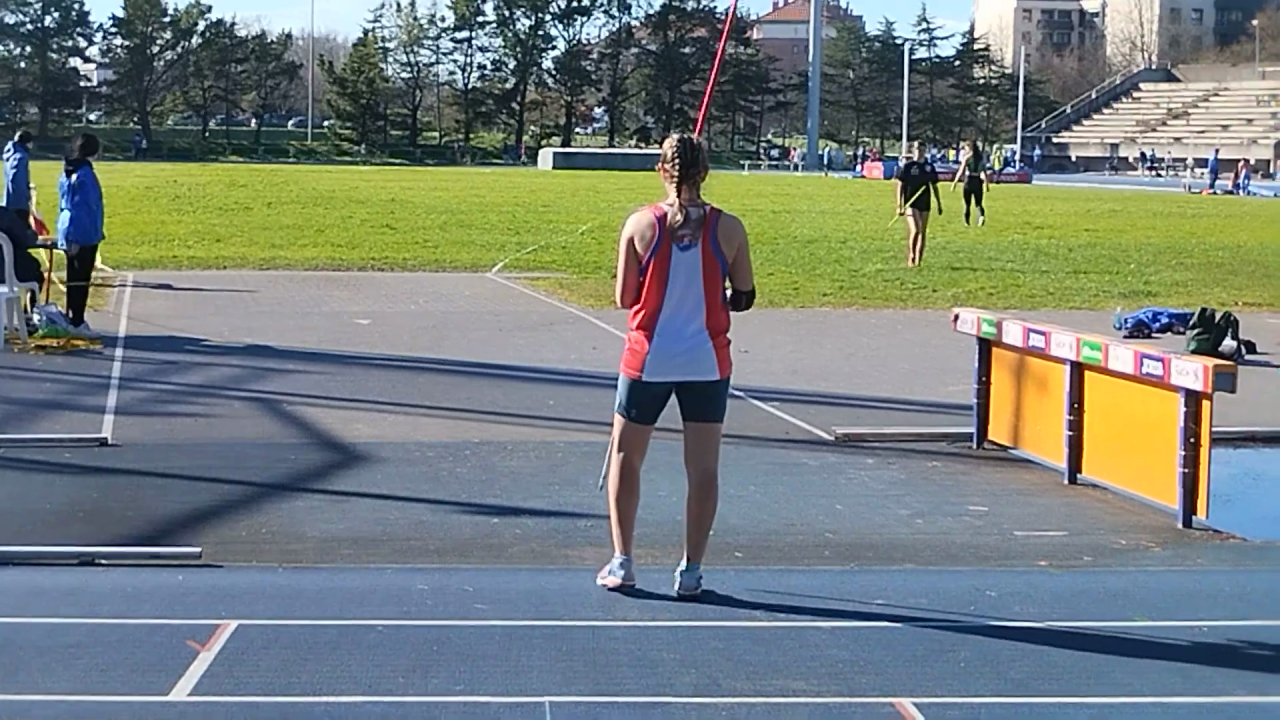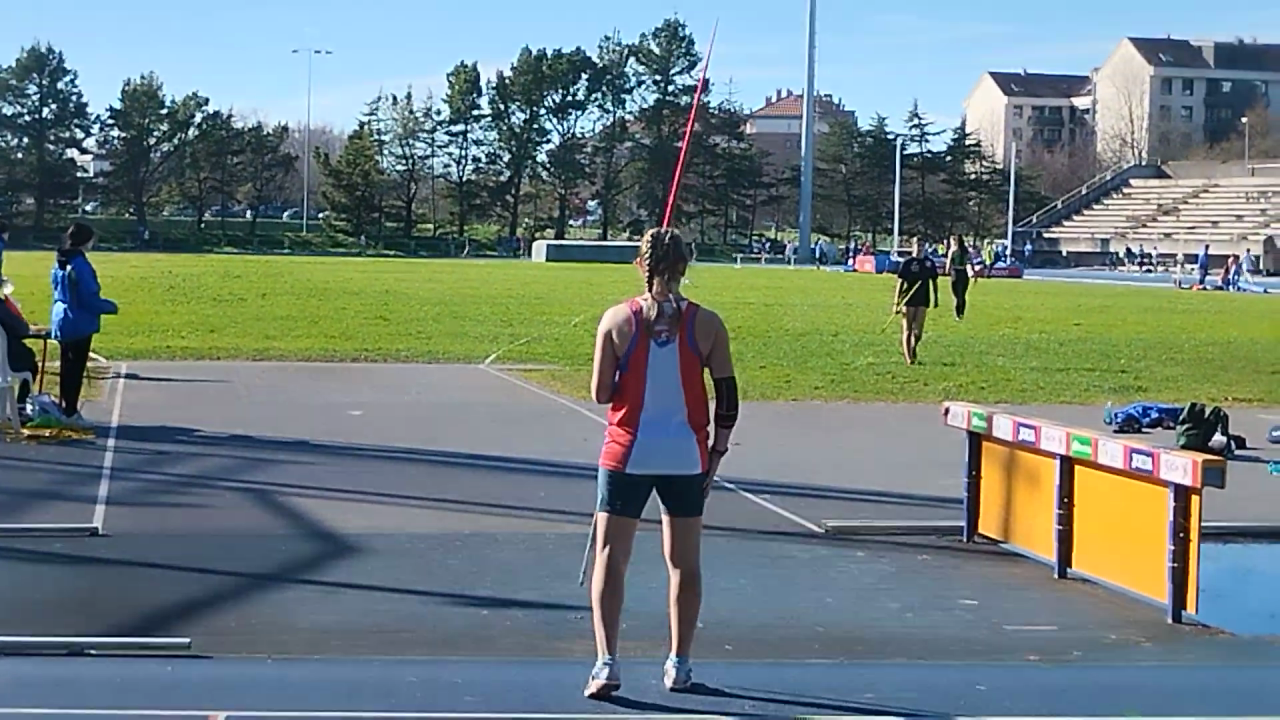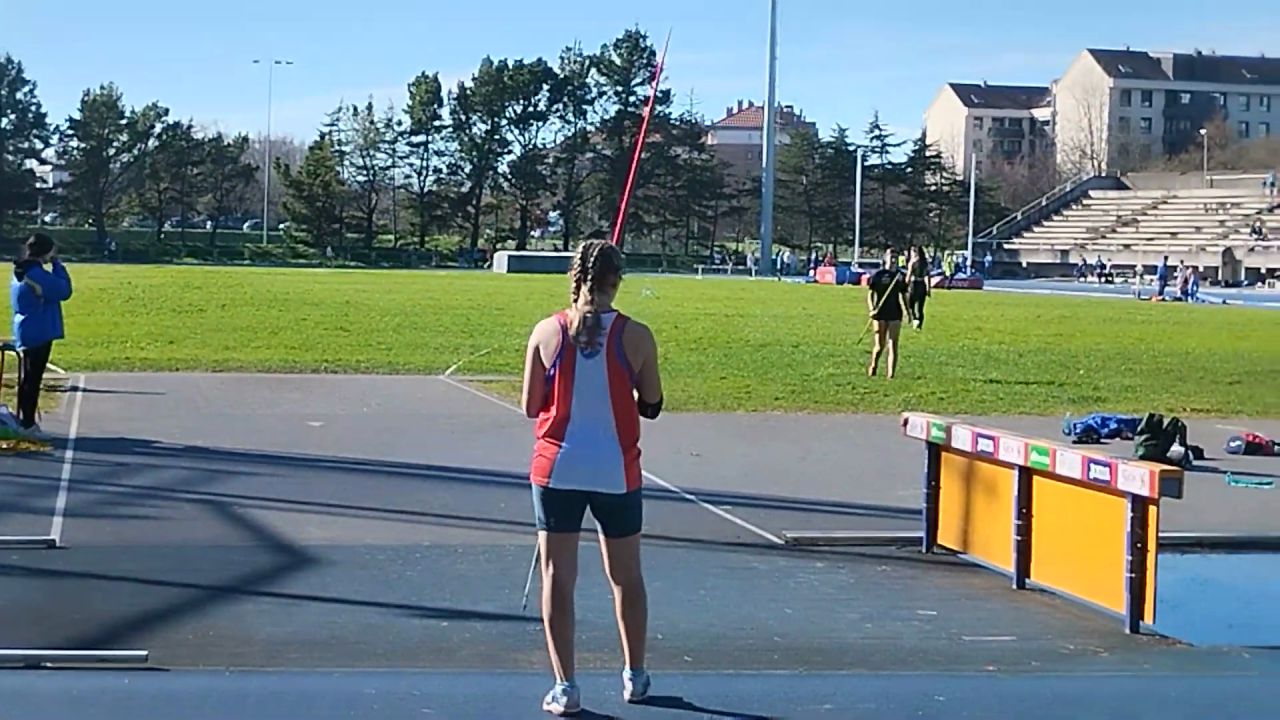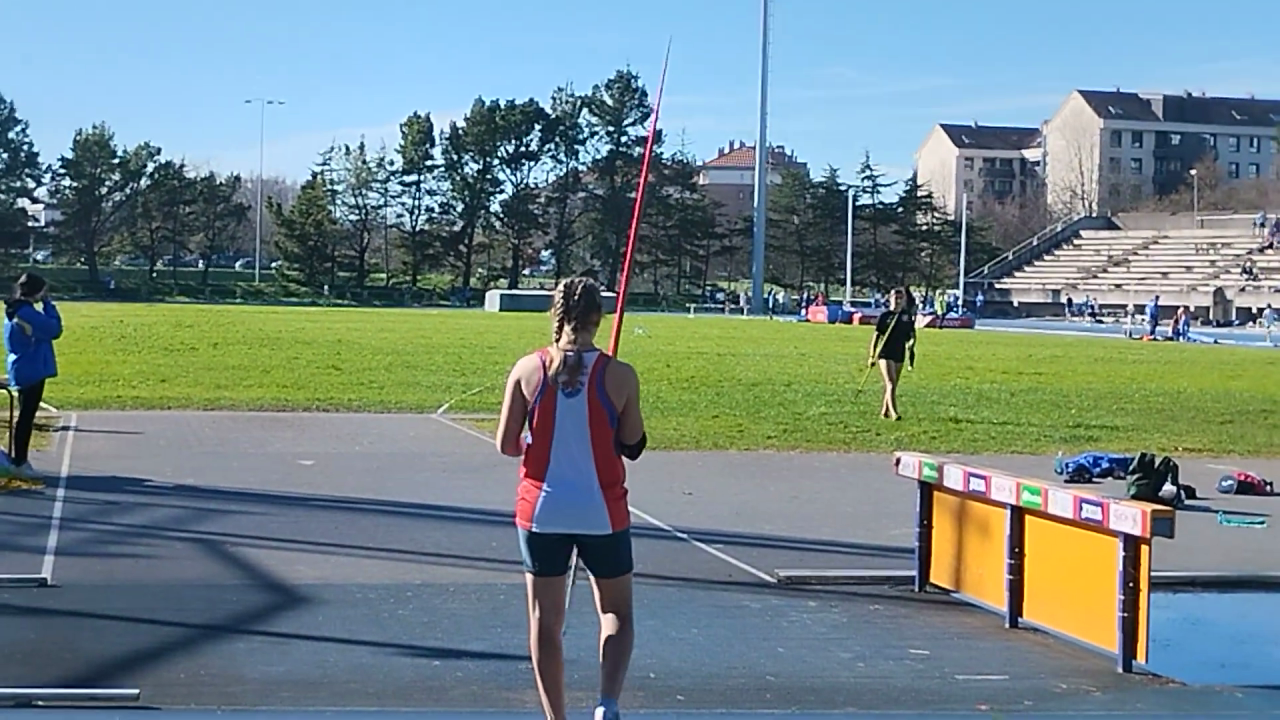
dt=0.4s
person 1, frame 1
left shoulder: (640, 224)
right shoulder: (728, 229)
left elbow: (624, 298)
right elbow: (744, 298)
left hip: (648, 359)
right hip: (707, 362)
left knee: (624, 457)
right knee: (702, 469)
left ankle: (621, 564)
right ankle: (690, 572)
person 1, frame 2
left shoulder: (617, 320)
right shoulder: (706, 324)
left elbow: (601, 392)
right elbow: (727, 394)
right wrist: (717, 448)
left hip: (628, 453)
right hip: (685, 455)
left knee: (609, 557)
right knee: (684, 562)
left ankle: (607, 663)
right ankle: (678, 664)
person 1, frame 3
left shoulder: (546, 331)
right shoulder: (636, 336)
left elbow: (531, 406)
right elbow: (651, 406)
left hip: (557, 468)
right hip: (616, 471)
left knee: (557, 578)
right knee: (627, 577)
right ankle: (635, 676)
person 1, frame 4
left shoulder: (528, 369)
right shoulder: (619, 375)
left elbow: (506, 445)
right elbow: (633, 447)
left hip: (542, 509)
right hip: (601, 511)
left knee: (545, 620)
right knee: (617, 613)
person 2, frame 1
left shoulder: (68, 171)
right shoulder: (85, 174)
right elbow: (79, 207)
right wrist: (75, 237)
left hip: (73, 235)
right hip: (84, 236)
left knee: (74, 278)
right knee: (81, 279)
left ankle: (73, 320)
right ankle: (77, 323)
person 2, frame 2
left shoulder: (61, 262)
right shoulder: (80, 264)
right elbow: (90, 298)
right wrist: (110, 307)
left hip: (62, 322)
right hip: (78, 323)
left knee: (68, 368)
right knee: (76, 369)
left ankle: (67, 410)
right ankle: (70, 413)
person 2, frame 3
left shoulder: (21, 272)
right shoulder: (38, 274)
right elbow: (64, 290)
right wrist: (57, 265)
left hip: (25, 332)
right hip: (38, 333)
left knee: (28, 379)
right knee: (33, 379)
left ankle: (24, 422)
right ankle: (28, 425)
person 2, frame 4
left shoulder: (15, 311)
right shoulder: (27, 313)
left elbow: (41, 327)
right elbow: (55, 329)
left wrist: (45, 304)
right wrist: (48, 303)
left hip: (22, 371)
right hip: (31, 371)
left knee: (24, 417)
right knee: (26, 418)
left ankle: (19, 461)
right ankle: (19, 463)
